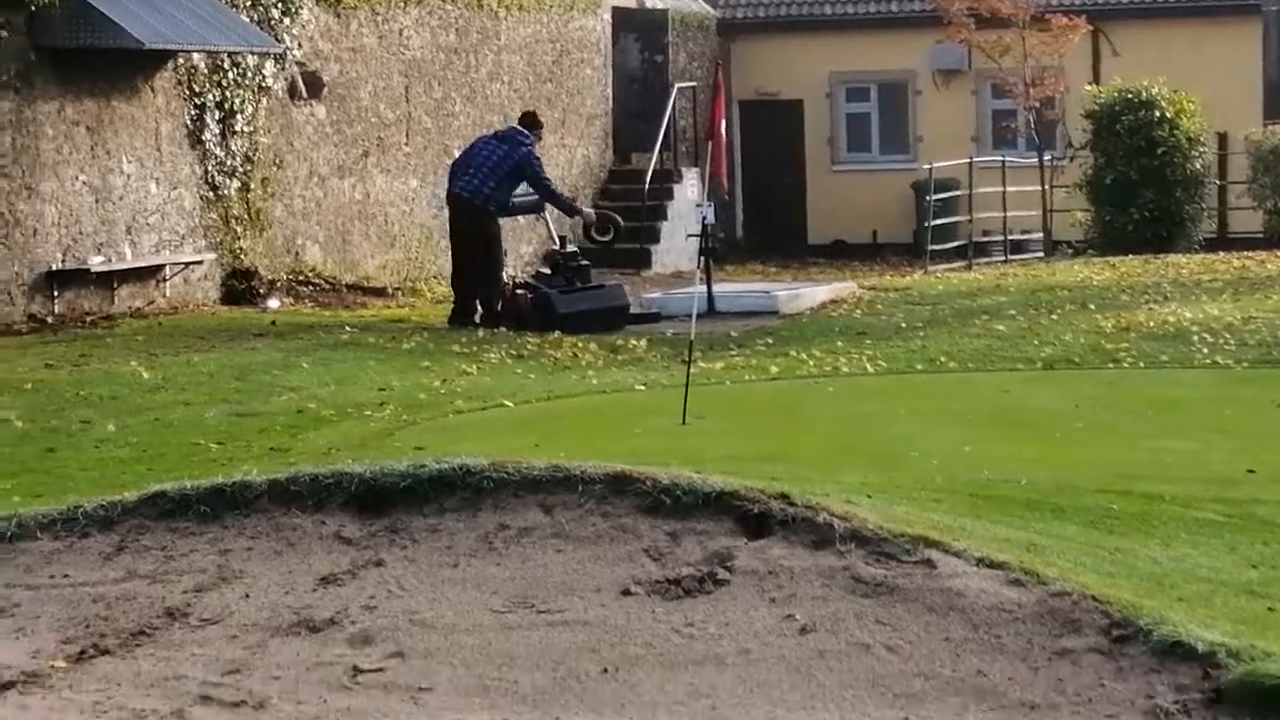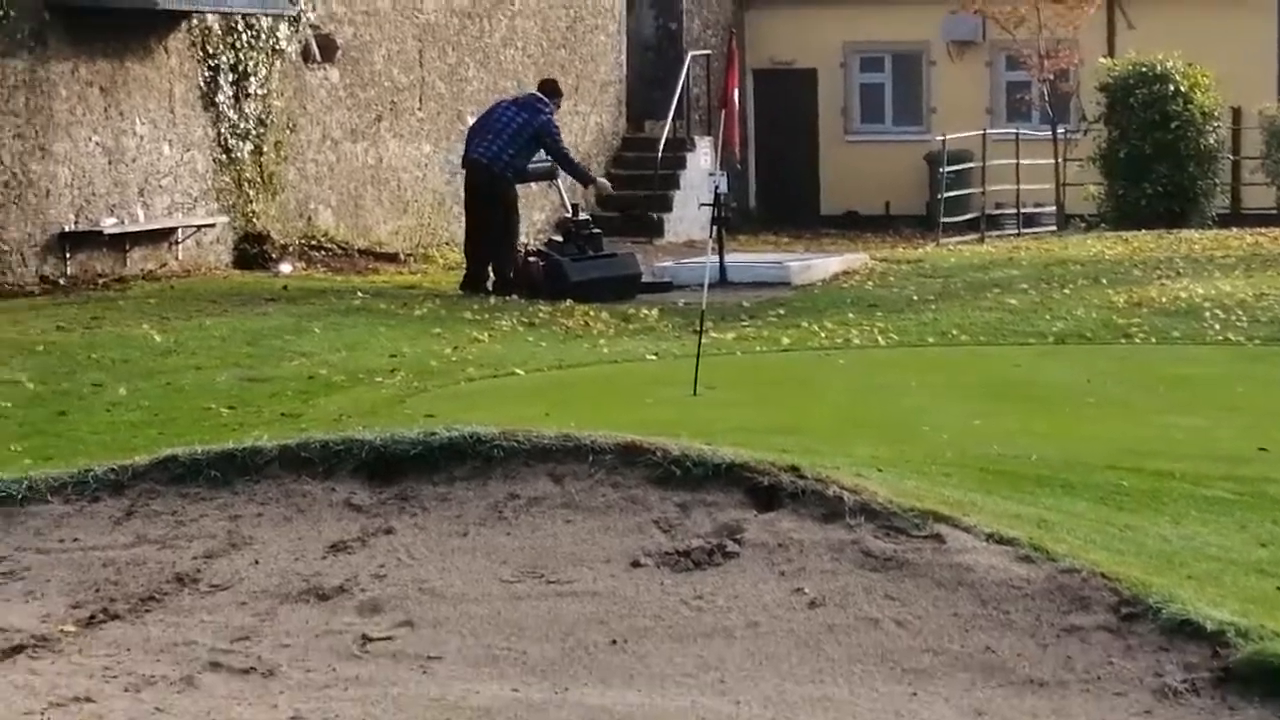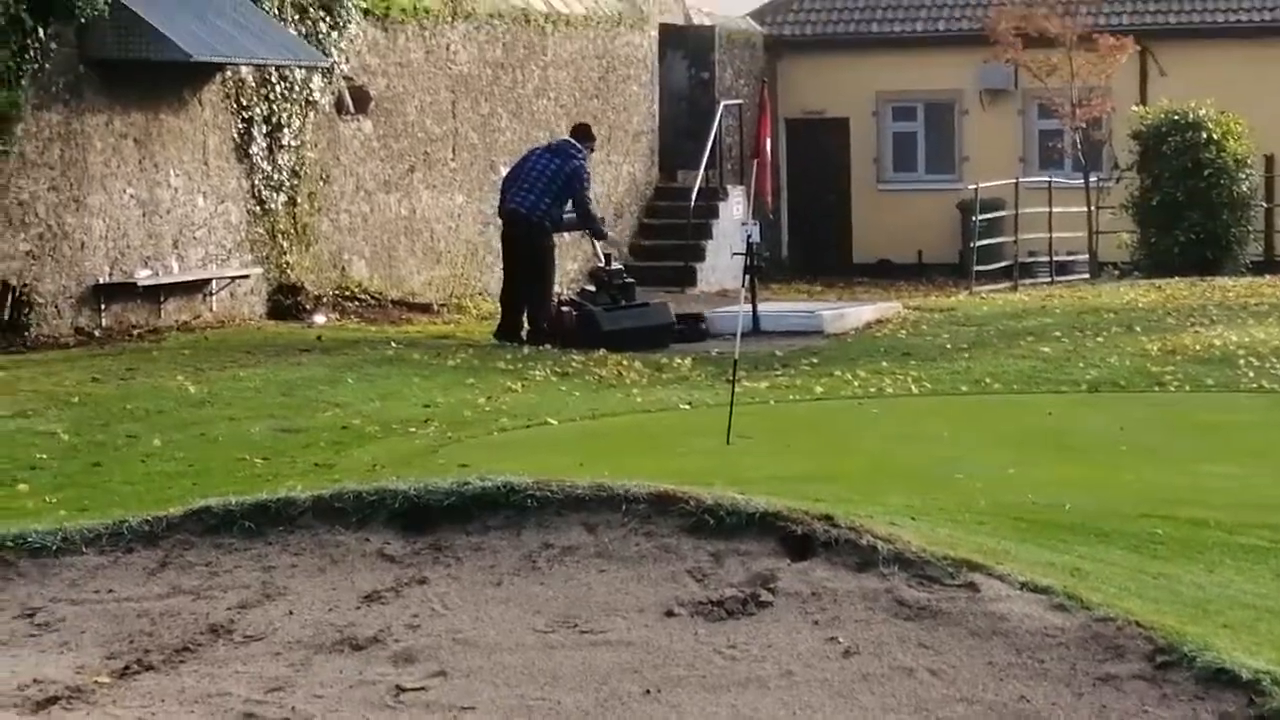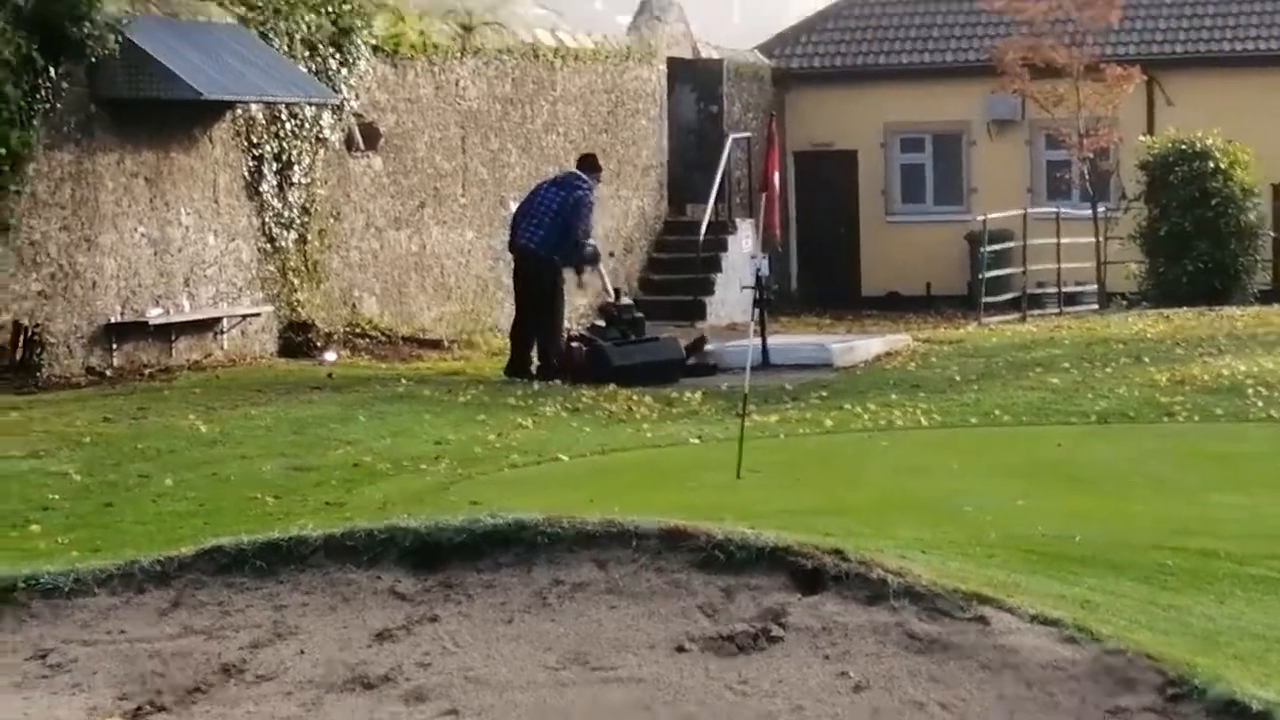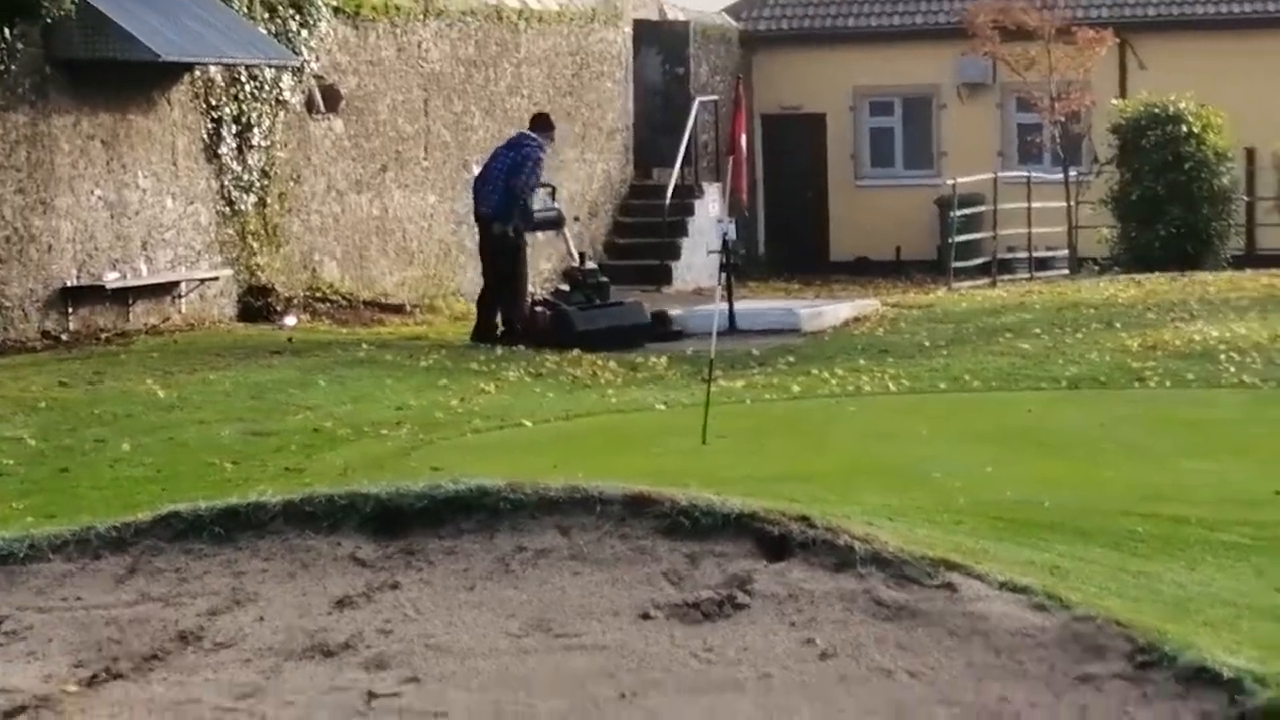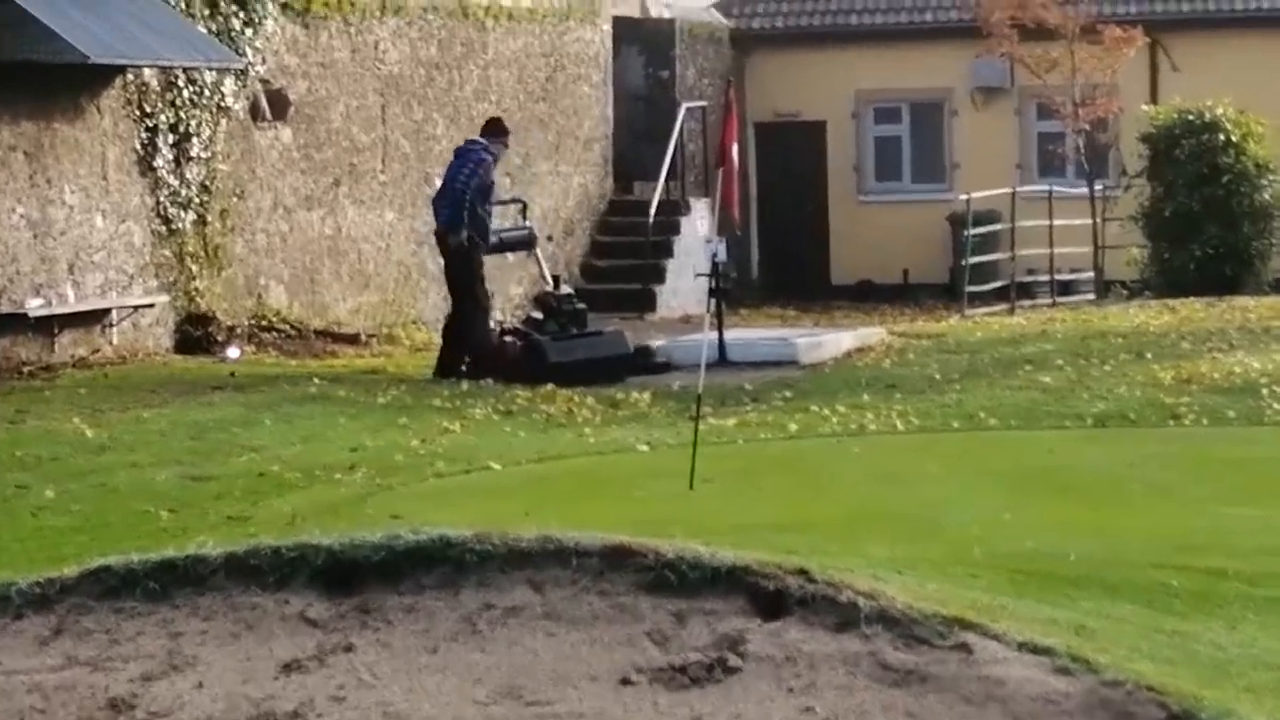
dt=0.2s
person 1, frame 1
left shoulder: (487, 140)
right shoulder: (525, 153)
left elbow: (457, 165)
right elbow: (547, 190)
left wrist: (453, 196)
right wrist: (578, 211)
left hip: (458, 201)
right hip: (482, 209)
left knee: (465, 262)
right knee: (490, 265)
left ankle: (462, 314)
right ankle: (490, 318)
person 1, frame 2
left shoulder: (505, 104)
right shoulder: (544, 121)
left elbow: (474, 130)
right elbow: (564, 159)
left wrist: (469, 161)
right wrist: (593, 181)
left hip: (475, 169)
right hip: (498, 177)
left knee: (477, 229)
right knee: (506, 232)
left ankle: (474, 280)
right ankle: (504, 285)
person 1, frame 3
left shoulder: (539, 152)
right shoulder: (577, 166)
left elbow: (509, 180)
right elbow: (583, 208)
left wrist: (504, 211)
right wrist: (601, 234)
left hip: (512, 218)
right hip: (536, 226)
left knee: (514, 278)
right knee: (540, 282)
left ankle: (507, 330)
right ankle: (539, 334)
person 1, frame 4
left shoulder: (547, 185)
right shoulder: (583, 196)
left elbow: (519, 215)
right elbow: (578, 237)
left wrist: (515, 246)
right wrist: (580, 269)
left hip: (523, 253)
right hip: (546, 259)
left knee: (525, 313)
right knee: (550, 317)
left ankle: (518, 365)
right ankle: (549, 369)
person 1, frame 5
left shoulder: (505, 148)
right shoulder: (534, 154)
left elbow: (480, 181)
right elbow: (520, 189)
left wrist: (482, 212)
right wrist: (508, 221)
left hip: (487, 220)
right hip: (505, 226)
left knee: (493, 280)
right knee: (514, 282)
left ankle: (484, 330)
right ankle: (513, 334)
person 1, frame 6
left shoulder: (464, 157)
right shoulder: (482, 159)
left elbow: (440, 198)
right elbow: (461, 190)
right wrist: (459, 228)
left hip: (450, 238)
right hip: (465, 241)
left knee: (462, 304)
right knee: (476, 304)
left ankle: (449, 363)
right ankle: (481, 364)
